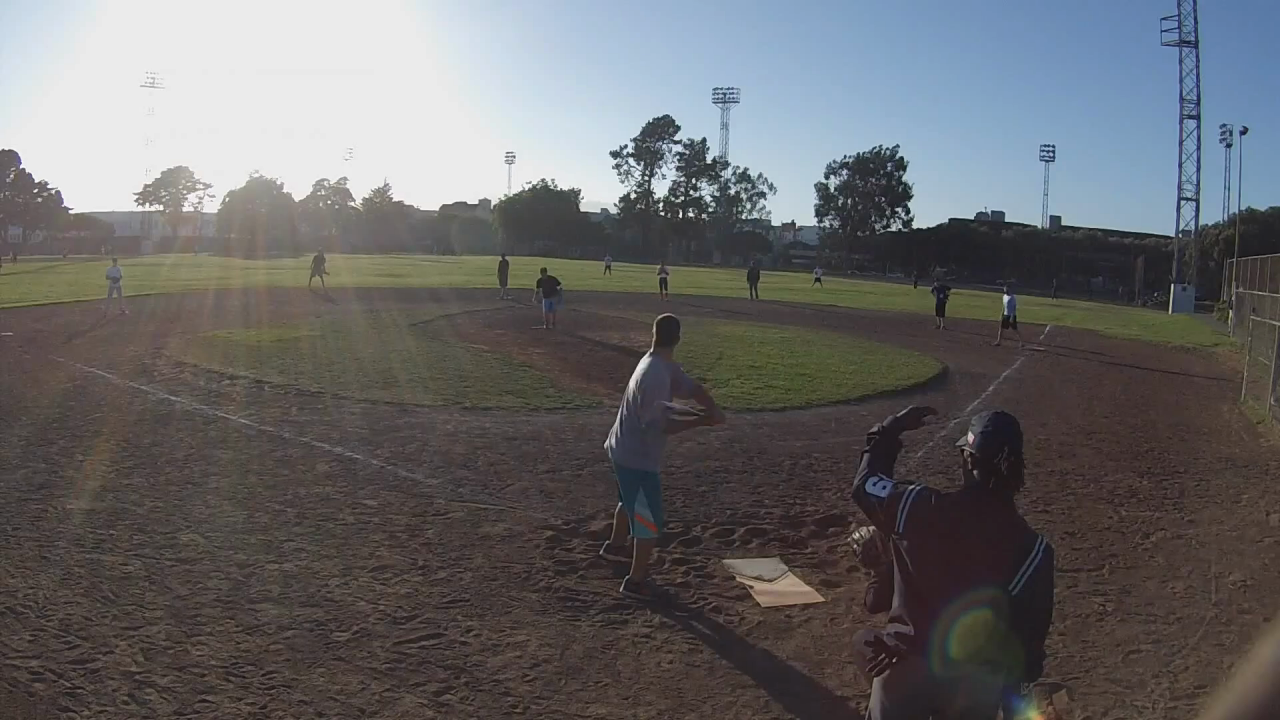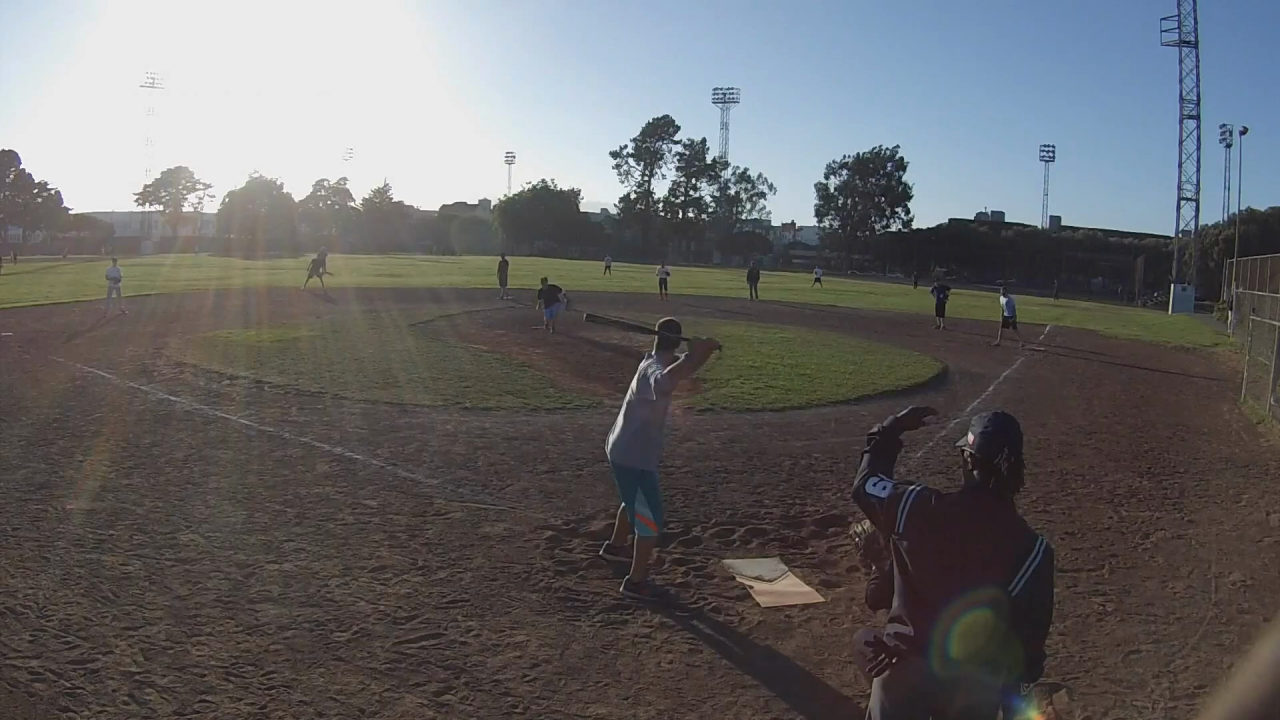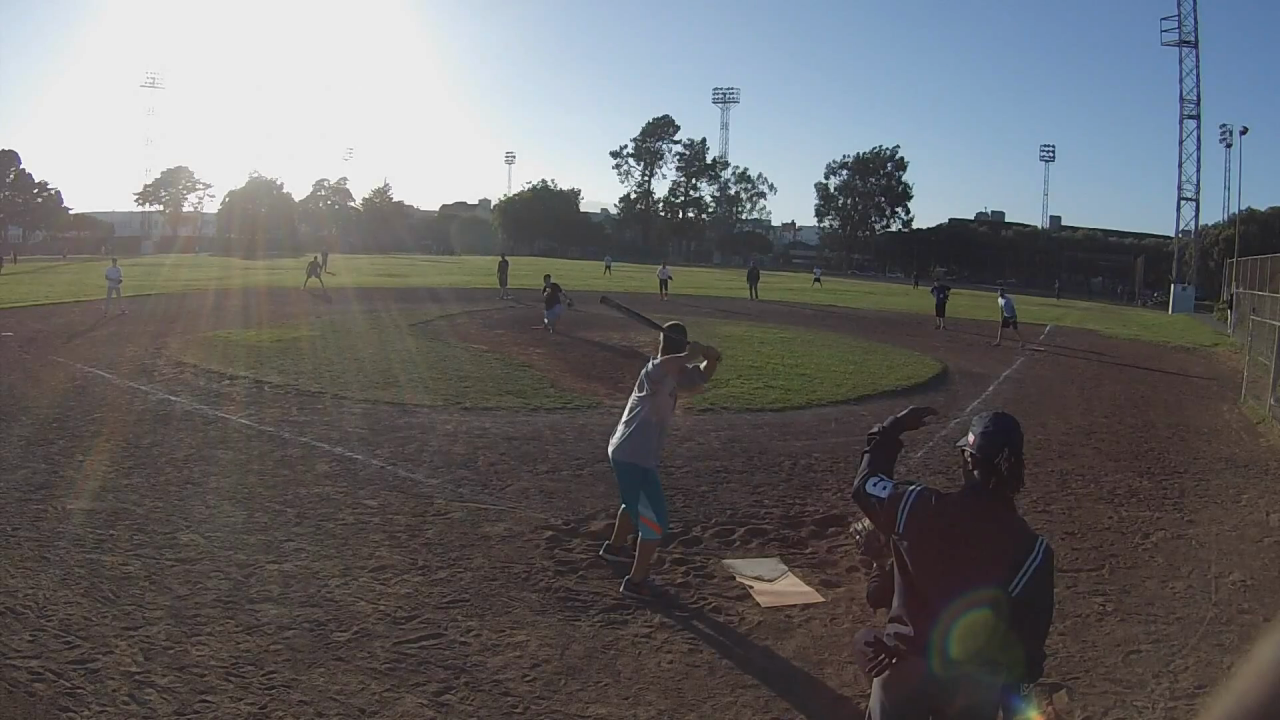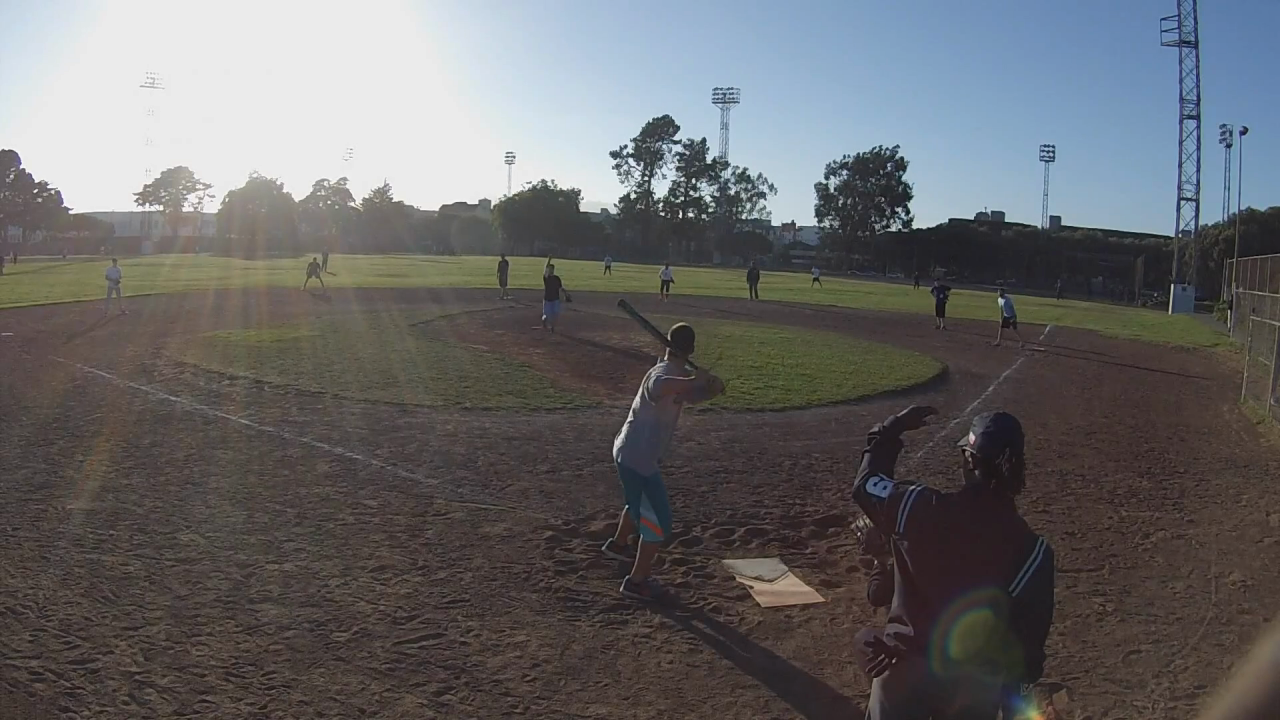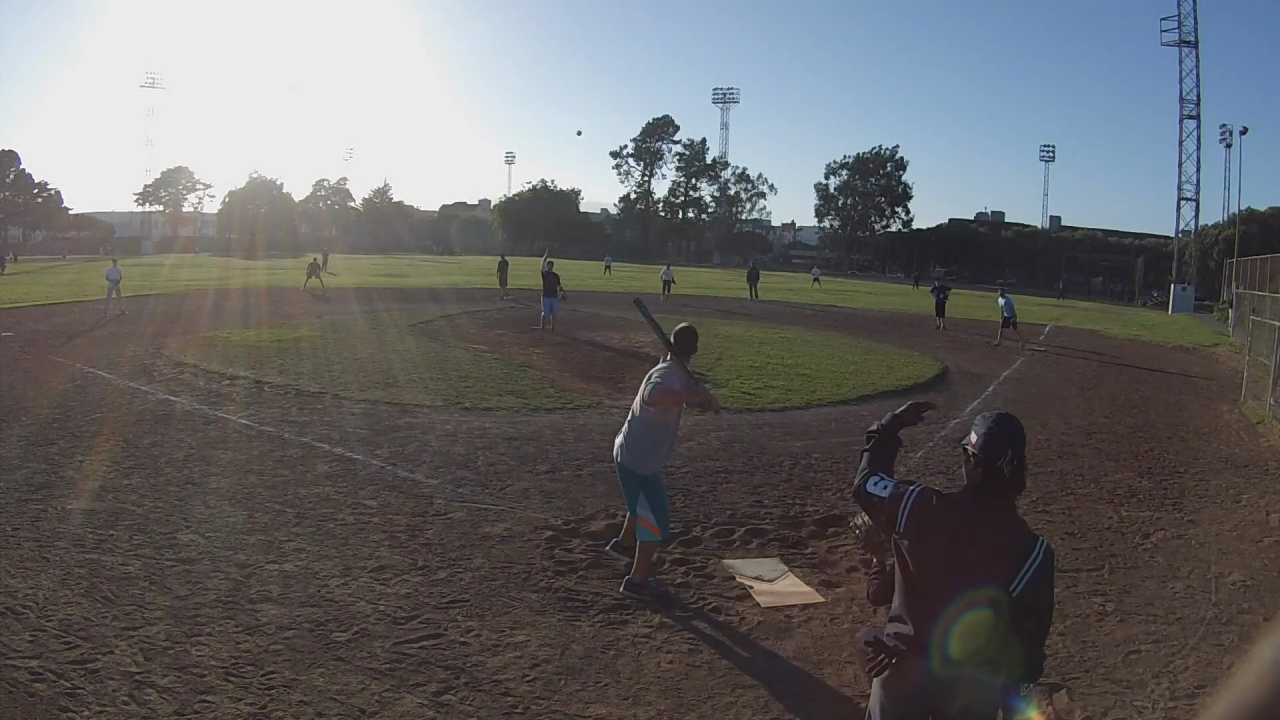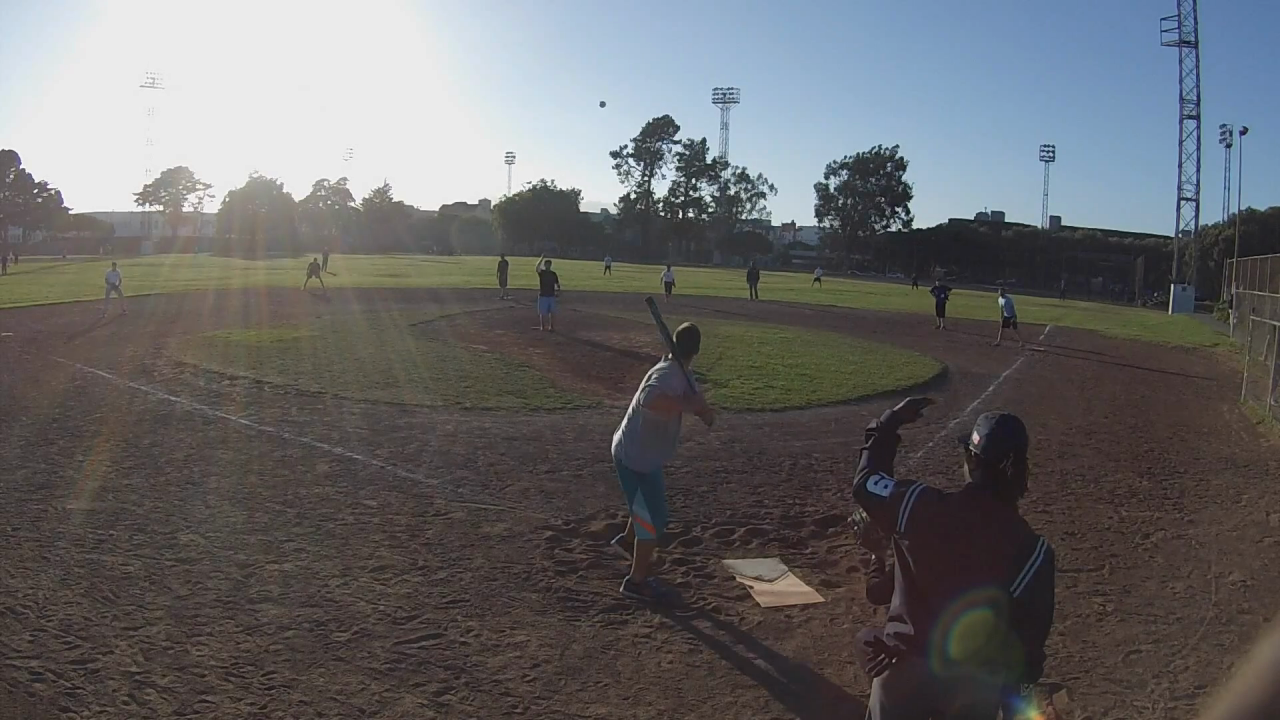
dt=0.3s
person 1, frame 1
left shoulder: (919, 509)
right shoulder: (1031, 550)
left elbow: (865, 485)
right elbow: (1031, 634)
left wrist: (890, 430)
right wrist: (1016, 693)
left hip: (907, 671)
right hip: (978, 684)
person 1, frame 2
left shoulder: (919, 509)
right shoulder: (1031, 551)
left elbow: (865, 485)
right elbow: (1030, 636)
left wrist: (890, 430)
right wrist: (1017, 688)
left hip: (906, 671)
right hip: (978, 684)
person 1, frame 3
left shoulder: (919, 509)
right shoulder: (1031, 551)
left elbow: (866, 485)
right elbow: (1031, 636)
left wrist: (890, 431)
right wrist: (1016, 691)
left hip: (906, 672)
right hip: (977, 685)
person 1, frame 4
left shoulder: (920, 510)
right shoulder: (1031, 551)
left elbow: (866, 484)
right elbow: (1030, 635)
left wrist: (891, 429)
right wrist: (1017, 690)
left hip: (906, 671)
right hip: (977, 684)
person 1, frame 5
left shoulder: (920, 509)
right shoulder: (1031, 551)
left elbow: (866, 484)
right elbow: (1031, 634)
left wrist: (889, 426)
right wrist: (1017, 686)
left hip: (906, 672)
right hip: (977, 685)
person 1, frame 6
left shoulder: (921, 508)
right shoulder: (1031, 551)
left elbow: (866, 482)
right elbow: (1031, 633)
left wrist: (889, 423)
right wrist: (1018, 687)
left hip: (906, 671)
right hip: (977, 684)
person 2, frame 1
left shoulder: (660, 364)
right shoulder: (656, 374)
left elbow: (692, 386)
right elbow: (656, 424)
left wrist: (712, 409)
right wrist: (701, 420)
left hip: (625, 448)
right hip: (638, 455)
left knee: (631, 502)
right knee: (649, 517)
left ankle: (615, 546)
right ankle: (637, 582)
person 2, frame 2
left shoulder: (660, 364)
right shoulder: (654, 368)
left elbow: (694, 362)
right elbow: (665, 384)
left wrist: (707, 346)
right wrist: (692, 351)
left hip: (627, 449)
right hip: (633, 455)
left knee: (635, 502)
right knee: (651, 517)
left ankle: (615, 545)
right ankle: (636, 581)
person 2, frame 3
left shoulder: (675, 372)
right shoulder: (657, 370)
left elbow: (702, 377)
right elbow: (660, 368)
left wrist: (711, 359)
right wrist: (689, 355)
left hip: (629, 451)
right hip: (634, 455)
left knee: (635, 503)
right knee: (655, 519)
left ankle: (615, 546)
right ankle: (636, 581)
person 2, frame 4
left shoulder: (679, 374)
right shoulder: (663, 373)
left elbow: (705, 393)
right elbow: (657, 390)
left wrist: (712, 383)
right wrist: (696, 379)
left hip: (635, 452)
right hip: (638, 457)
left knee: (638, 504)
right knee: (658, 521)
left ankle: (618, 543)
right ankle: (637, 581)
person 2, frame 5
left shoulder: (680, 375)
right shoulder: (665, 374)
left elbow: (697, 400)
right elbow: (652, 397)
left wrist: (706, 399)
right wrist: (693, 396)
left hip: (637, 453)
right hip: (638, 458)
left knee: (643, 506)
right knee: (656, 521)
left ankle: (623, 544)
right ankle: (636, 582)
person 2, frame 6
left shoulder: (682, 373)
right shoulder: (666, 374)
left elbow: (696, 400)
right elbow: (648, 399)
left wrist: (704, 410)
right wrist: (689, 405)
left hip: (645, 451)
right hip: (635, 455)
left knee: (648, 504)
right knee: (652, 518)
left ankle: (628, 539)
right ankle: (637, 581)
